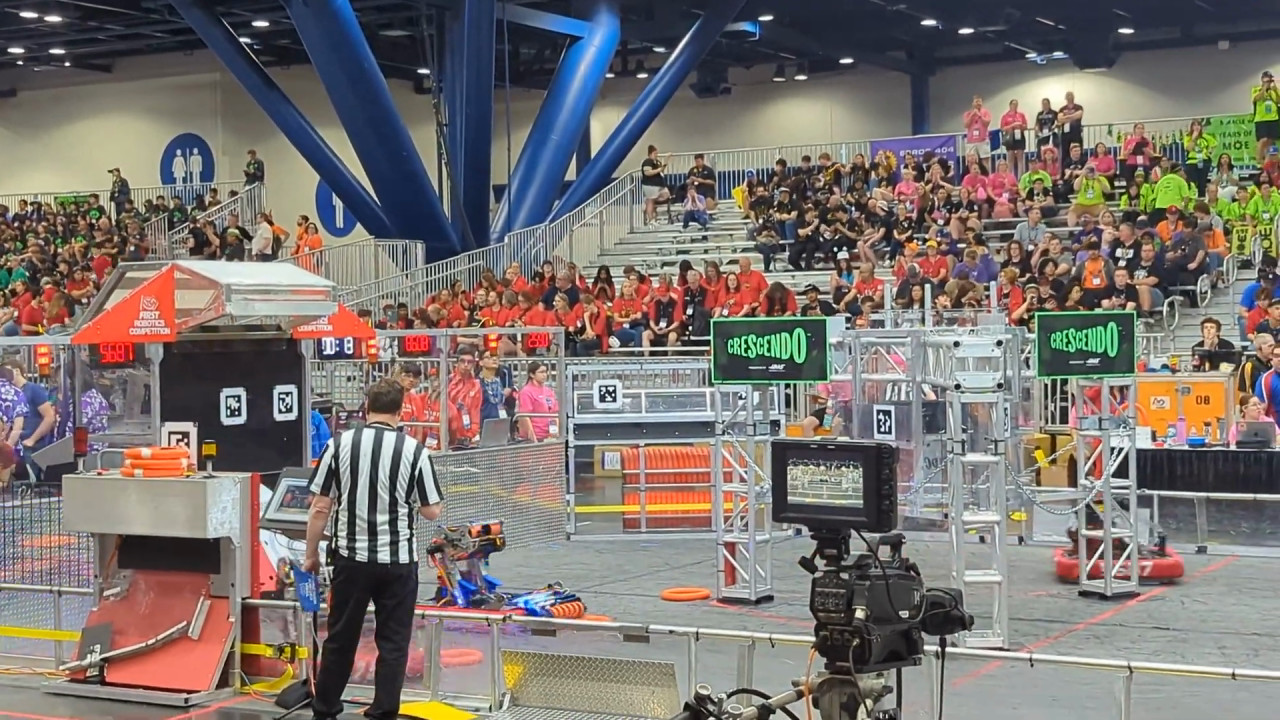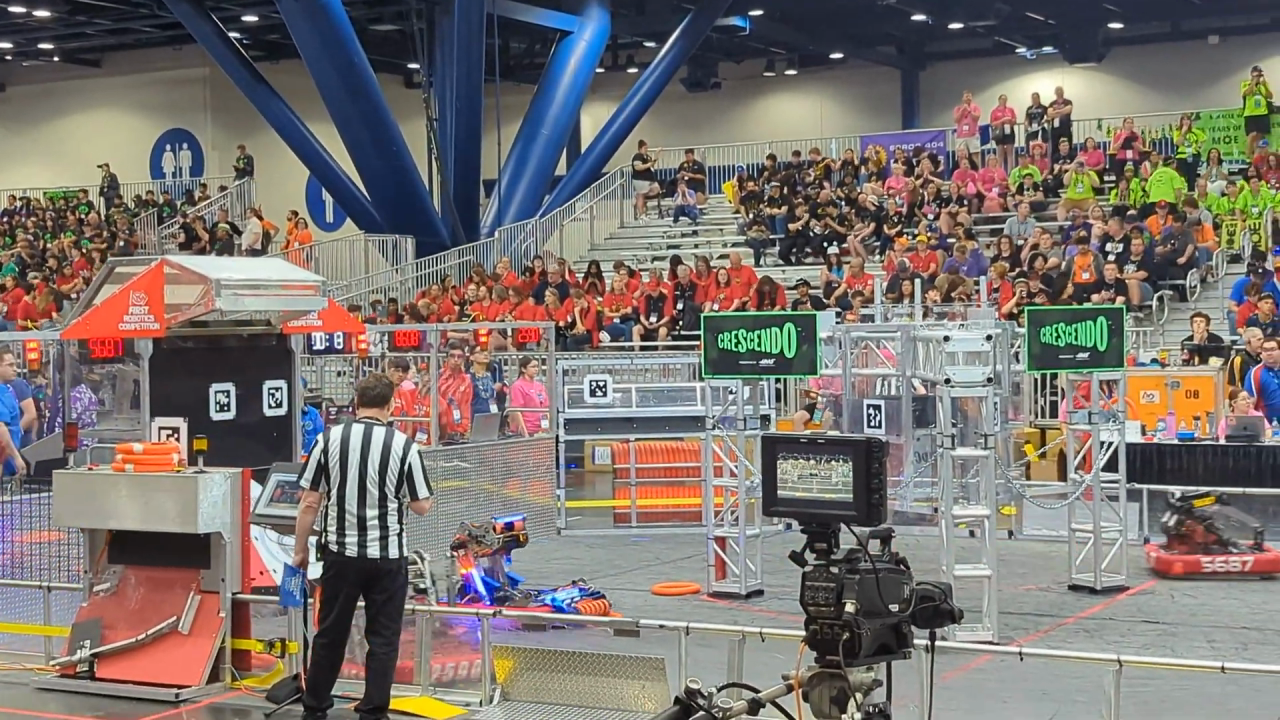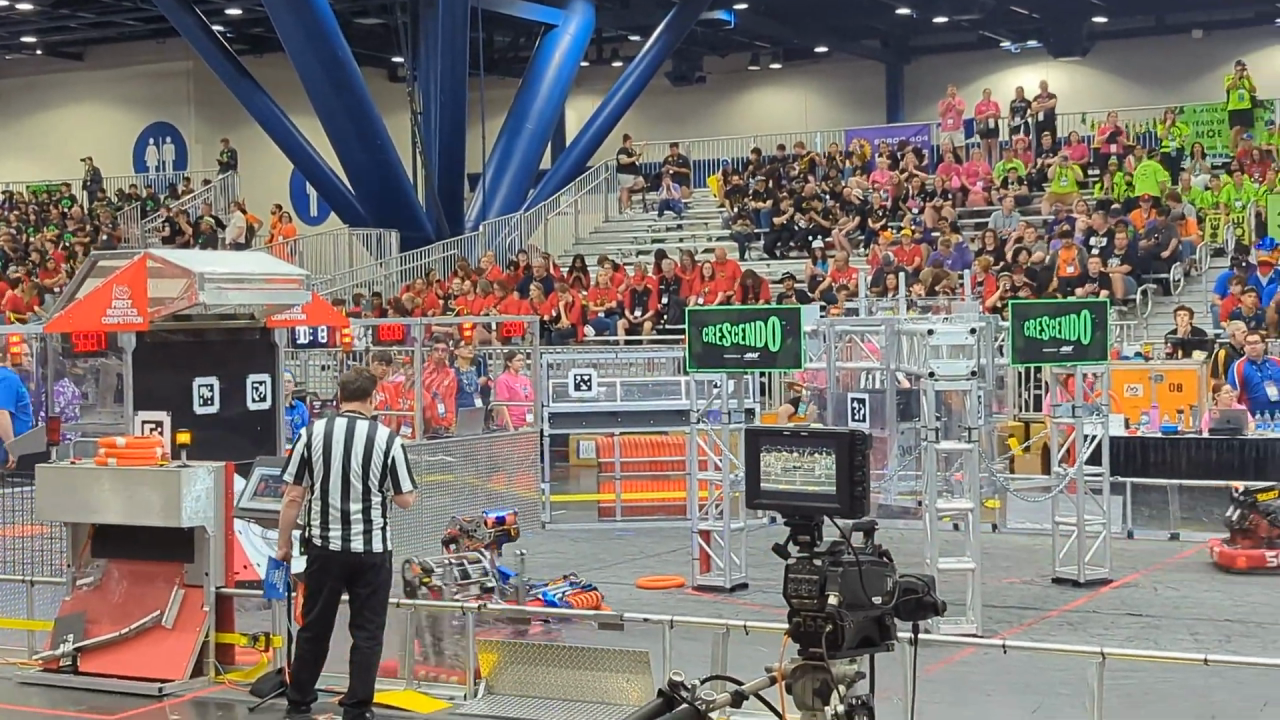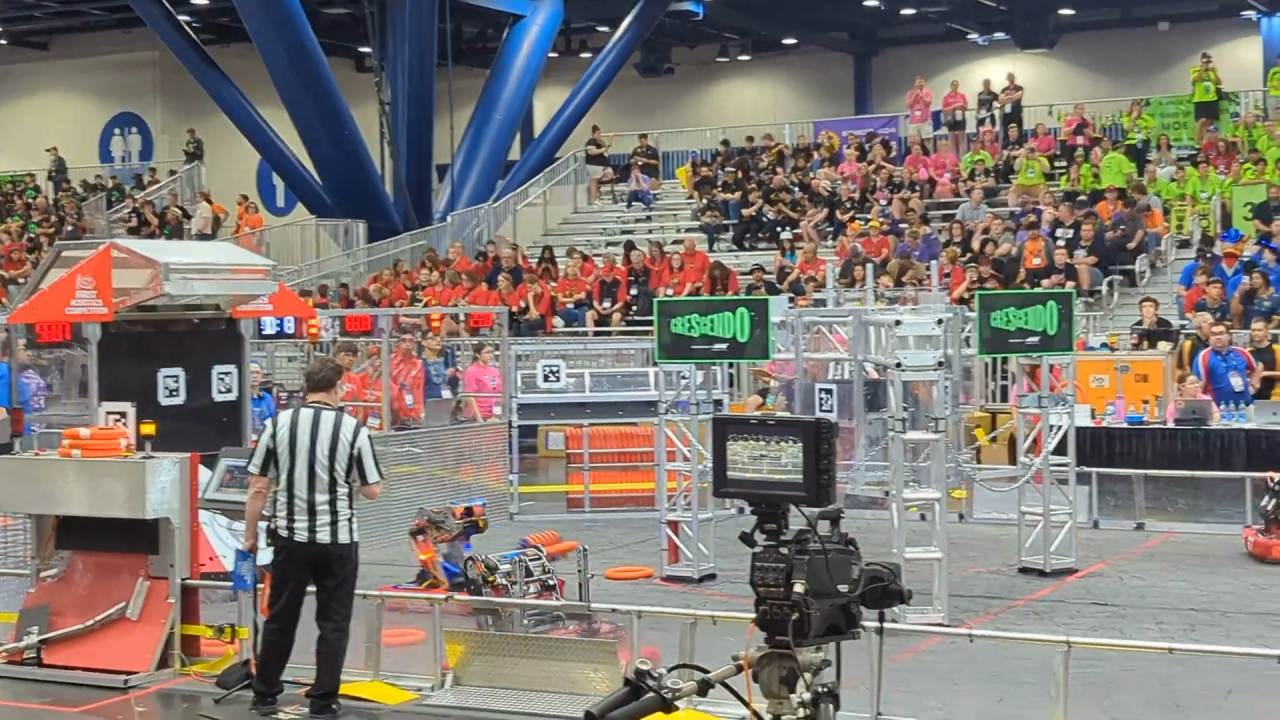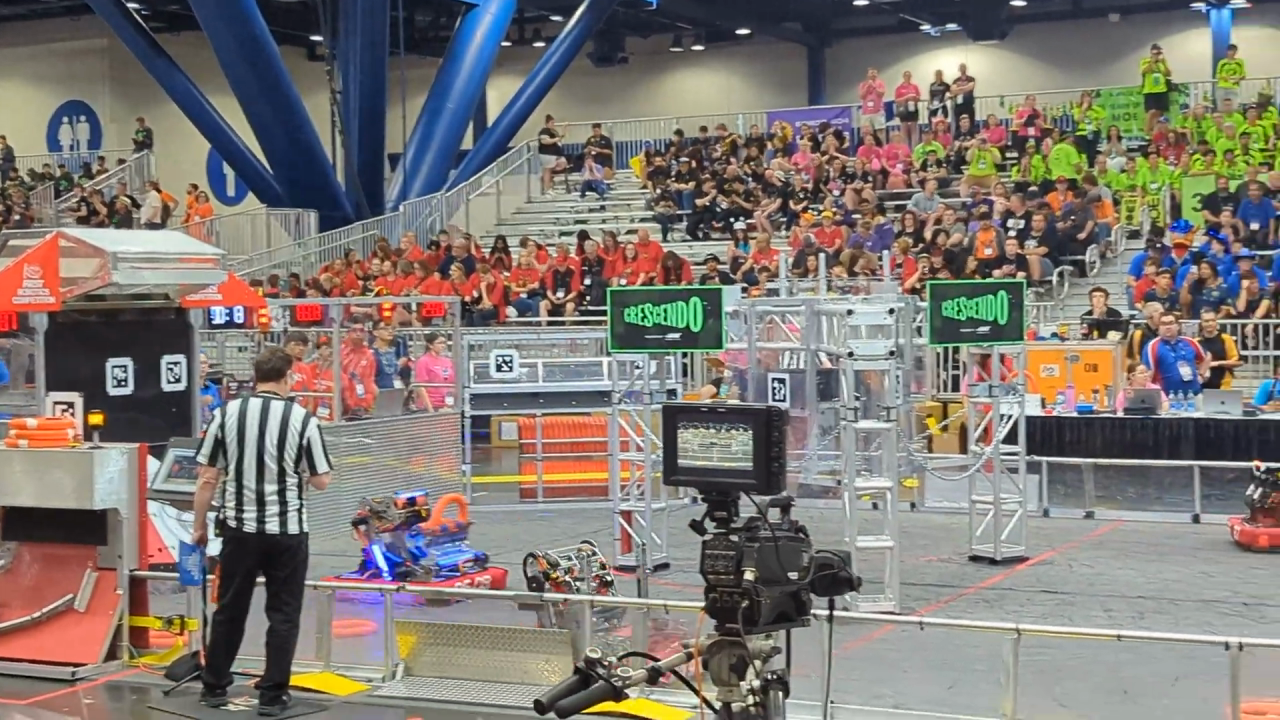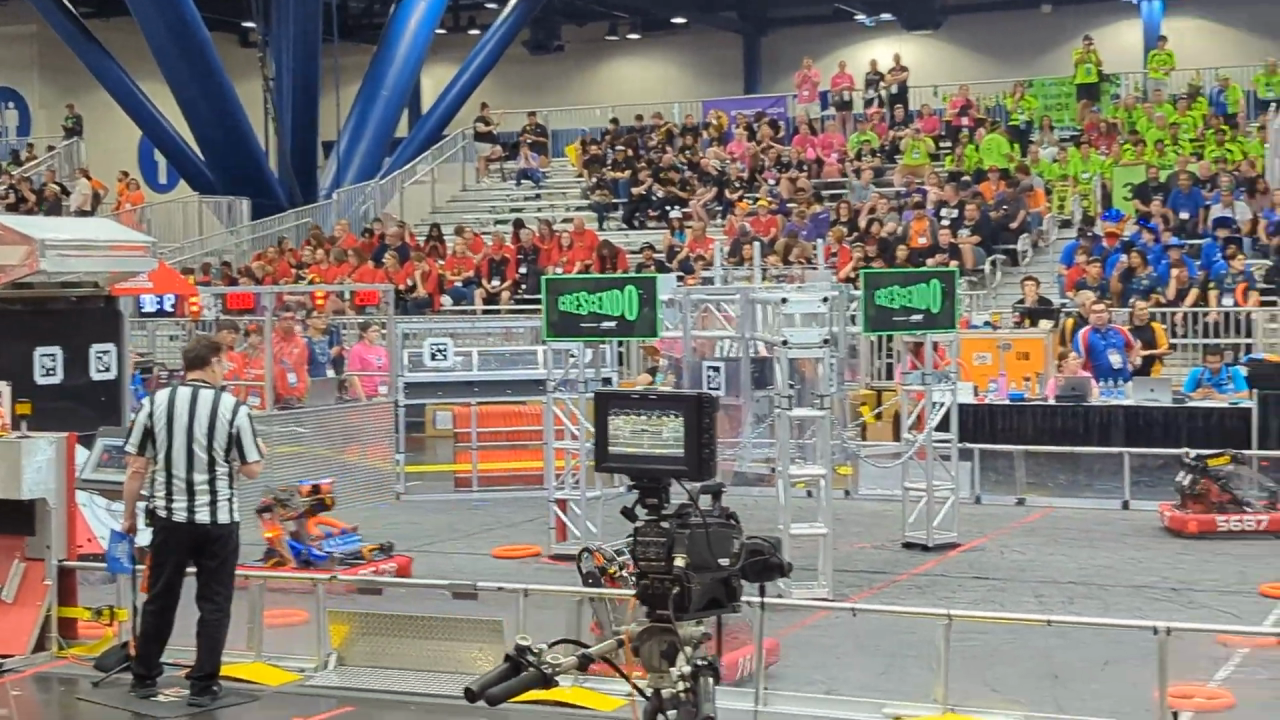
dt=0.2s
person 1, frame 1
left shoulder: (339, 444)
right shoulder: (414, 450)
left elbow: (320, 508)
right elbow: (432, 512)
left wrist: (311, 554)
left hip: (350, 558)
right hip: (397, 561)
left knee: (339, 639)
right knee: (393, 643)
person 1, frame 2
left shoulder: (328, 439)
right shoulder: (404, 445)
left elbow: (309, 503)
right elbow: (422, 507)
left wrist: (300, 550)
left hip: (340, 553)
right hip: (387, 556)
left knee: (329, 633)
right knee: (383, 638)
person 1, frame 3
left shoulder: (312, 433)
right shoulder: (387, 438)
left elbow: (293, 497)
right elbow: (406, 500)
left wrist: (284, 544)
left hip: (324, 547)
right hip: (371, 550)
left knee: (314, 627)
right knee: (367, 632)
person 1, frame 4
left shoulder: (278, 424)
right shoulder: (353, 429)
left elbow: (258, 488)
right elbow: (372, 491)
left wrist: (250, 534)
right wrist: (349, 476)
left hip: (290, 539)
right hip: (337, 541)
left knee: (280, 619)
right knee: (333, 624)
person 1, frame 5
left shoulder: (227, 413)
right shoulder: (303, 419)
left elbow: (208, 478)
right elbow: (321, 481)
left wrist: (199, 525)
right wrist: (323, 462)
left hip: (239, 529)
right hip: (287, 532)
left knee: (229, 610)
right knee: (283, 615)
left ankle: (214, 687)
right ankle: (272, 694)
person 1, frame 6
left shoulder: (155, 402)
right shoulder: (233, 408)
left elbow: (136, 467)
right elbow: (252, 470)
left wrist: (129, 514)
right wrist: (258, 450)
left hip: (169, 519)
right hip: (217, 521)
left knee: (159, 600)
right knee: (214, 605)
left ankle: (144, 677)
right ankle: (203, 685)
